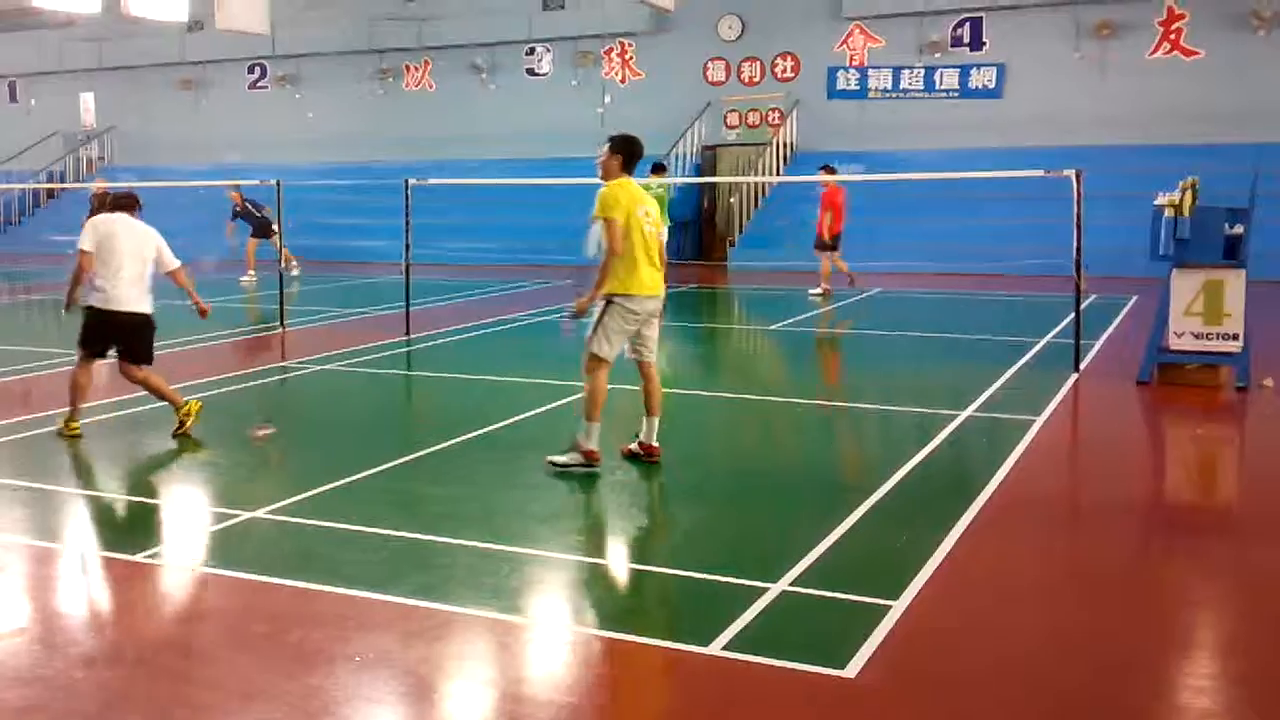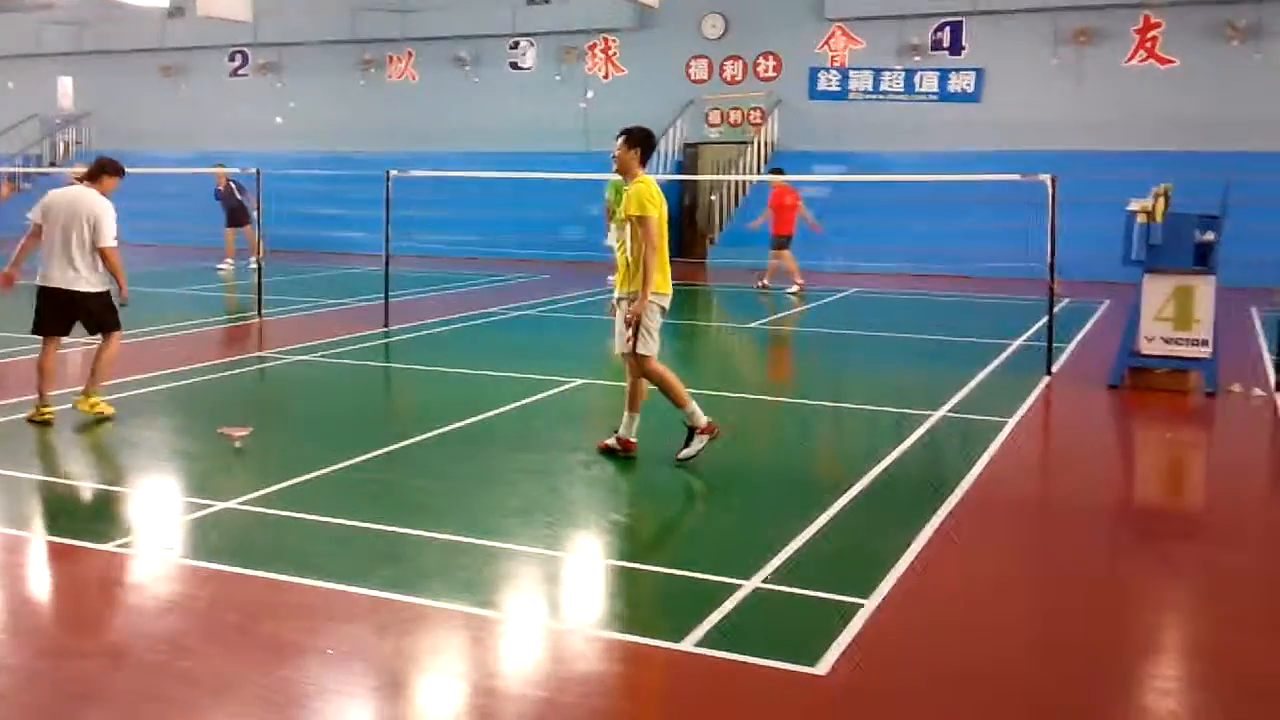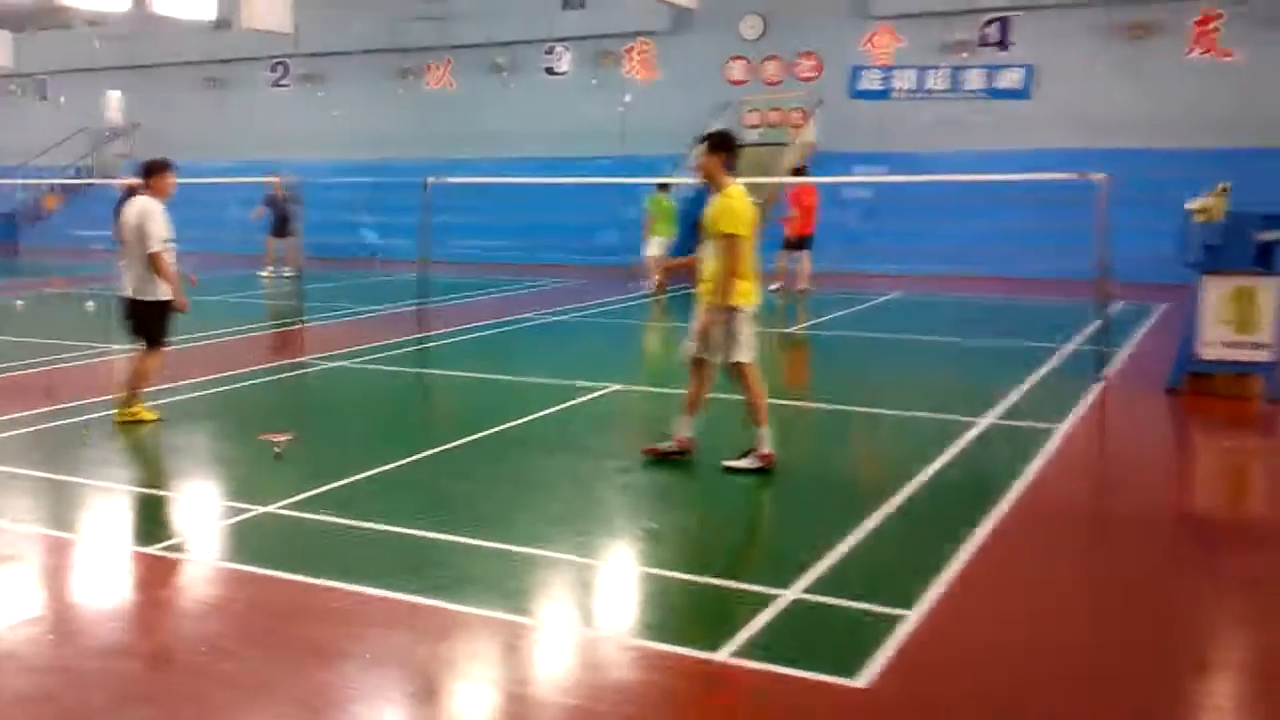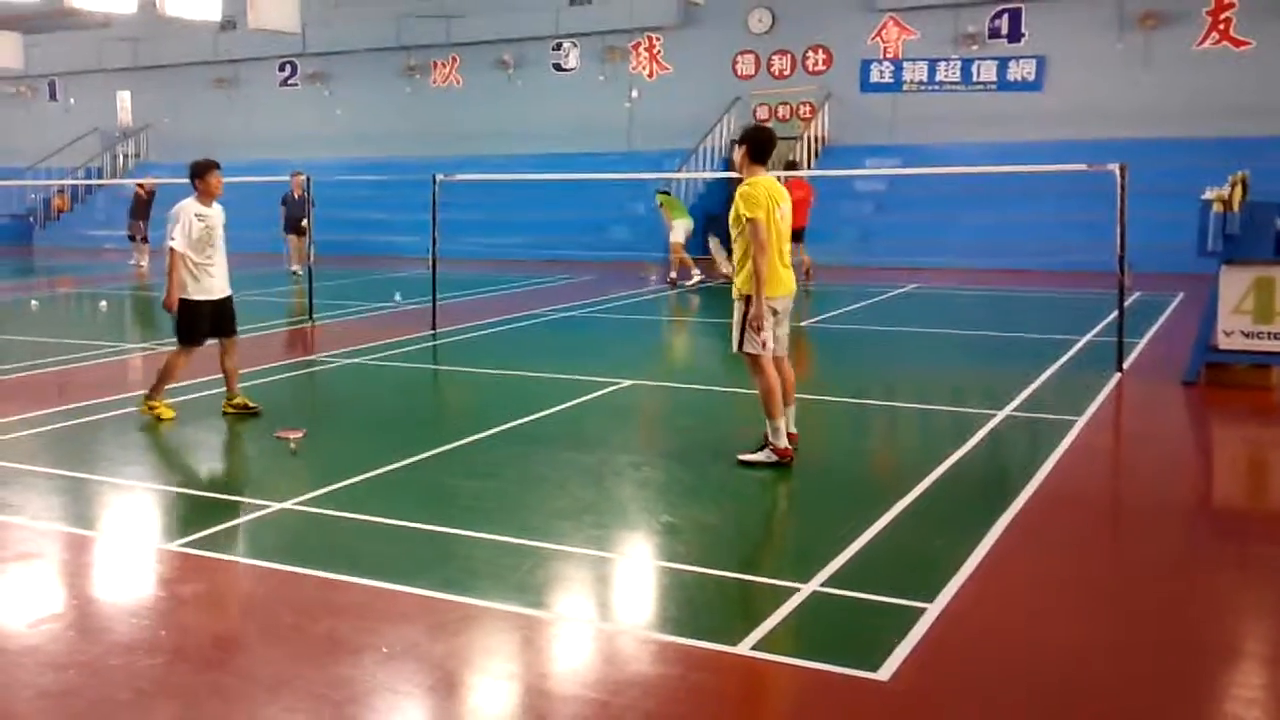
dt=0.4s
person 1, frame 1
left shoulder: (612, 193)
right shoulder: (648, 199)
left elbow: (614, 249)
left wrist: (593, 295)
left hip: (624, 292)
right hip: (652, 292)
left knee: (596, 366)
right knee: (647, 365)
left ankle: (587, 448)
right ankle: (650, 443)
person 1, frame 2
left shoulder: (642, 191)
right shoulder: (635, 191)
left elbow: (651, 248)
left wrist: (642, 298)
right wrist: (621, 294)
left hip: (644, 291)
right hip: (630, 290)
left knee: (645, 365)
right knee: (633, 363)
left ankle: (700, 424)
right ankle: (625, 437)
person 1, frame 3
left shoulder: (733, 203)
right shoulder: (719, 198)
left elbow: (732, 265)
left wrist: (714, 314)
left hip: (731, 300)
right hip: (712, 298)
left knee: (743, 370)
right knee: (698, 365)
left ankle: (763, 451)
right ankle: (681, 438)
person 1, frame 4
left shoulder: (749, 190)
right shoulder: (778, 189)
left elbow: (761, 246)
left wrist: (757, 302)
left hip: (760, 290)
right hip: (784, 287)
left knee: (761, 362)
right knee: (779, 358)
left ankle: (779, 445)
right ankle: (788, 428)
person 2, frame 1
left shoulder: (97, 223)
right shoulder: (150, 233)
left elbow: (83, 264)
right elbow: (175, 270)
left wrist: (70, 295)
right wrist: (196, 299)
left hip: (104, 305)
right hip: (139, 311)
left knee: (84, 361)
right knee: (132, 370)
left ankle: (72, 422)
right ankle: (184, 406)
person 2, frame 2
left shoulder: (54, 196)
right shoulder: (102, 206)
left elbow: (33, 235)
right elbow: (107, 251)
right wrist: (122, 285)
left hip: (52, 283)
right hip: (89, 286)
left knee: (49, 344)
right knee: (111, 336)
left ankle: (43, 407)
right ankle: (90, 398)
person 2, frame 3
left shoulder: (133, 205)
right shoulder: (153, 210)
right elbow: (156, 256)
left wrist: (172, 275)
right wrist: (176, 292)
left hip: (141, 291)
right hip: (152, 293)
left knee: (151, 346)
right knee: (153, 349)
left ankle: (129, 395)
right ankle: (129, 407)
person 2, frame 4
left shoulder: (218, 211)
right shoulder: (184, 211)
right elbow: (175, 253)
right wrist: (172, 291)
left hip: (221, 291)
right hip: (193, 294)
left knee: (229, 343)
right knee: (187, 349)
left ankle: (232, 398)
right ankle: (152, 399)
